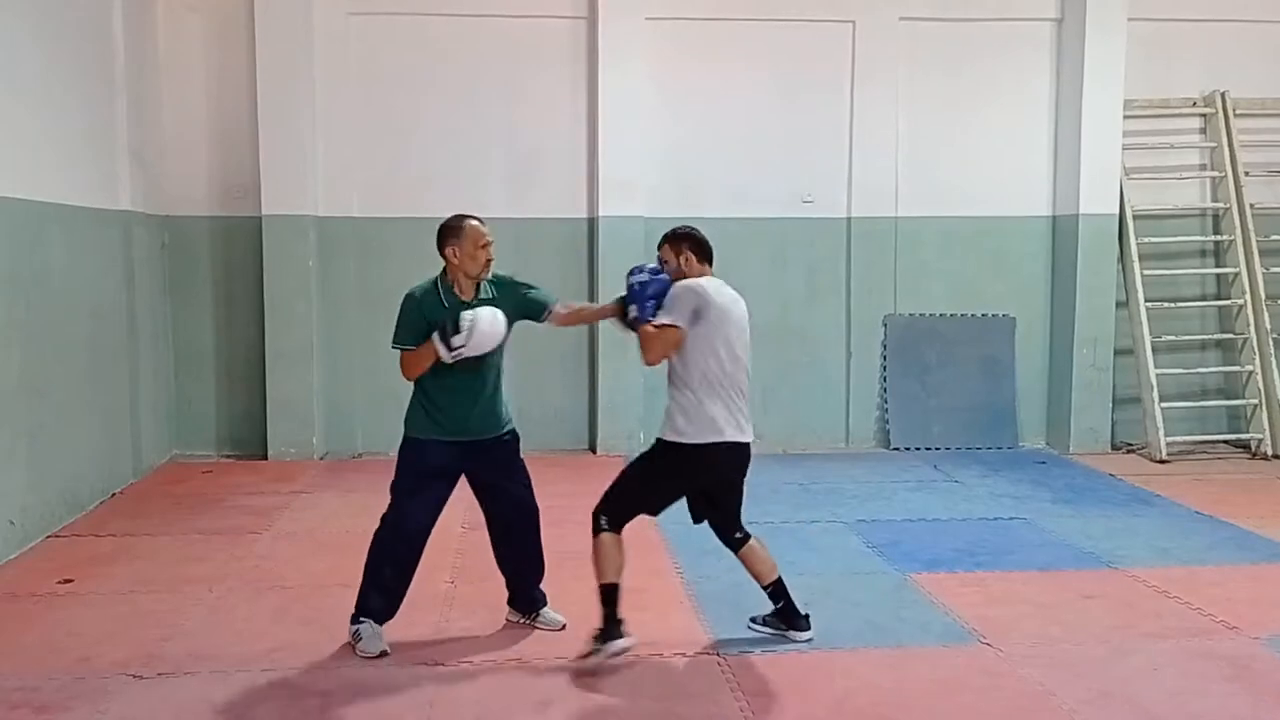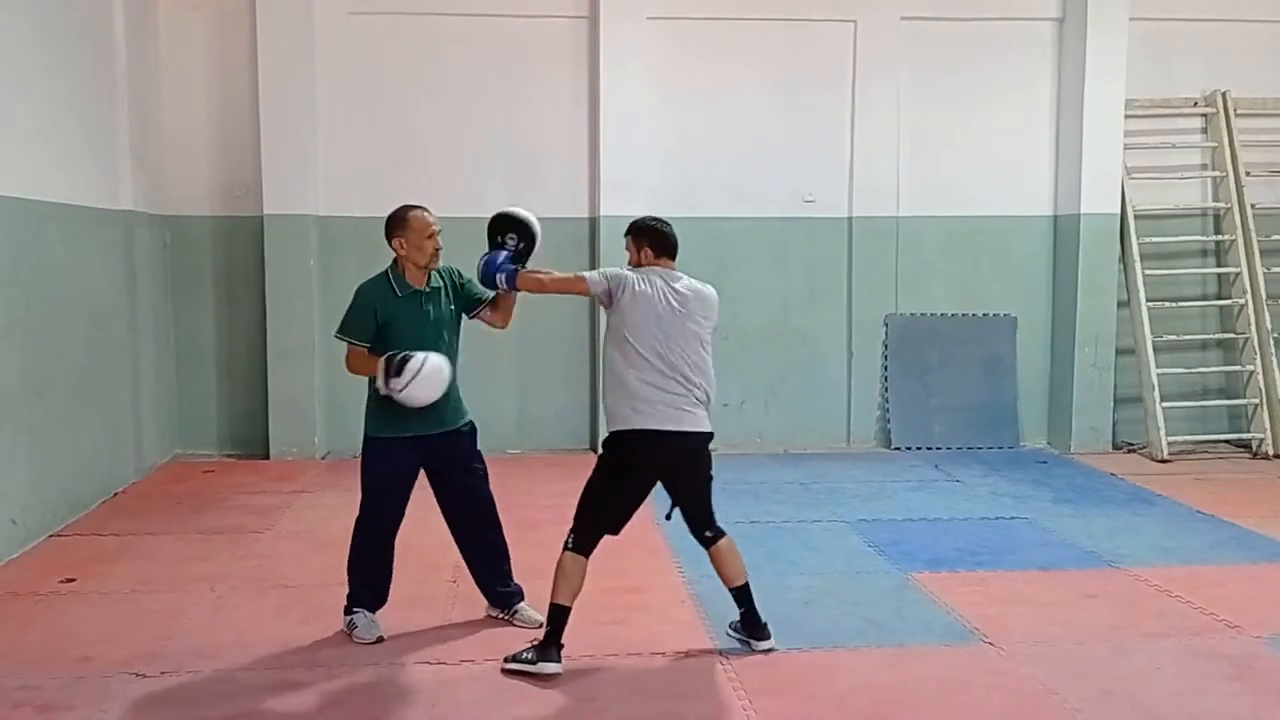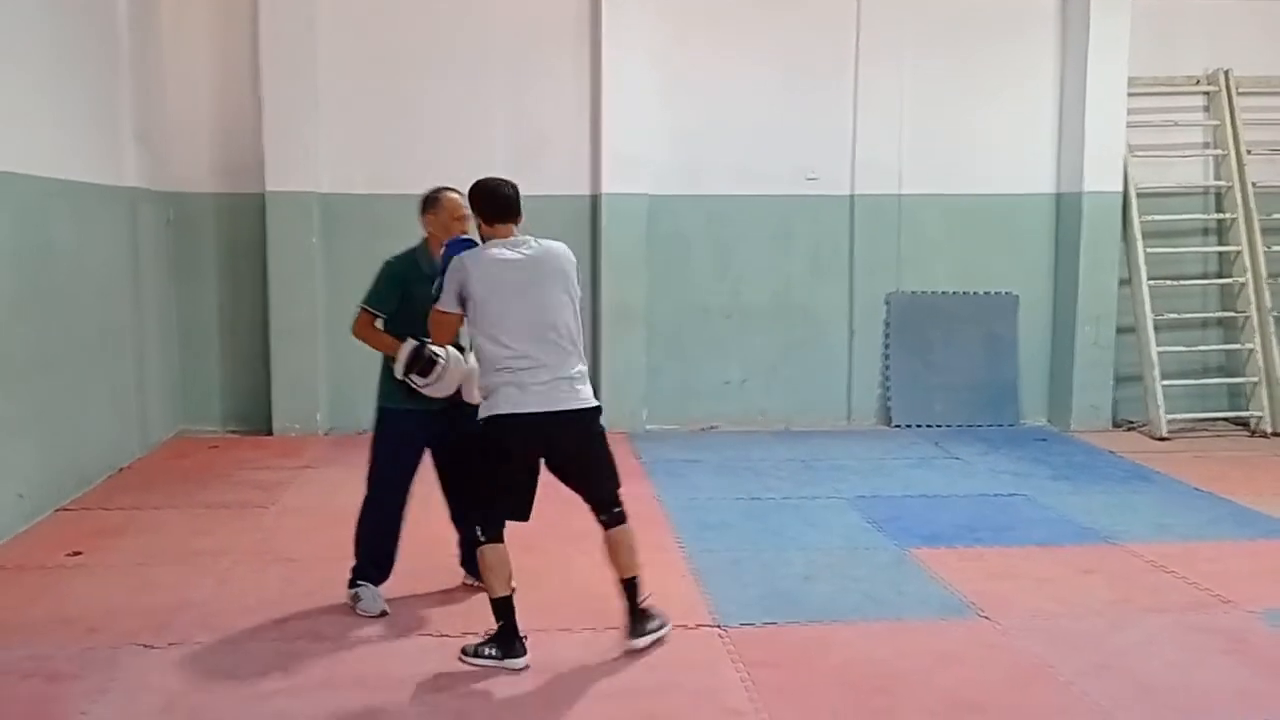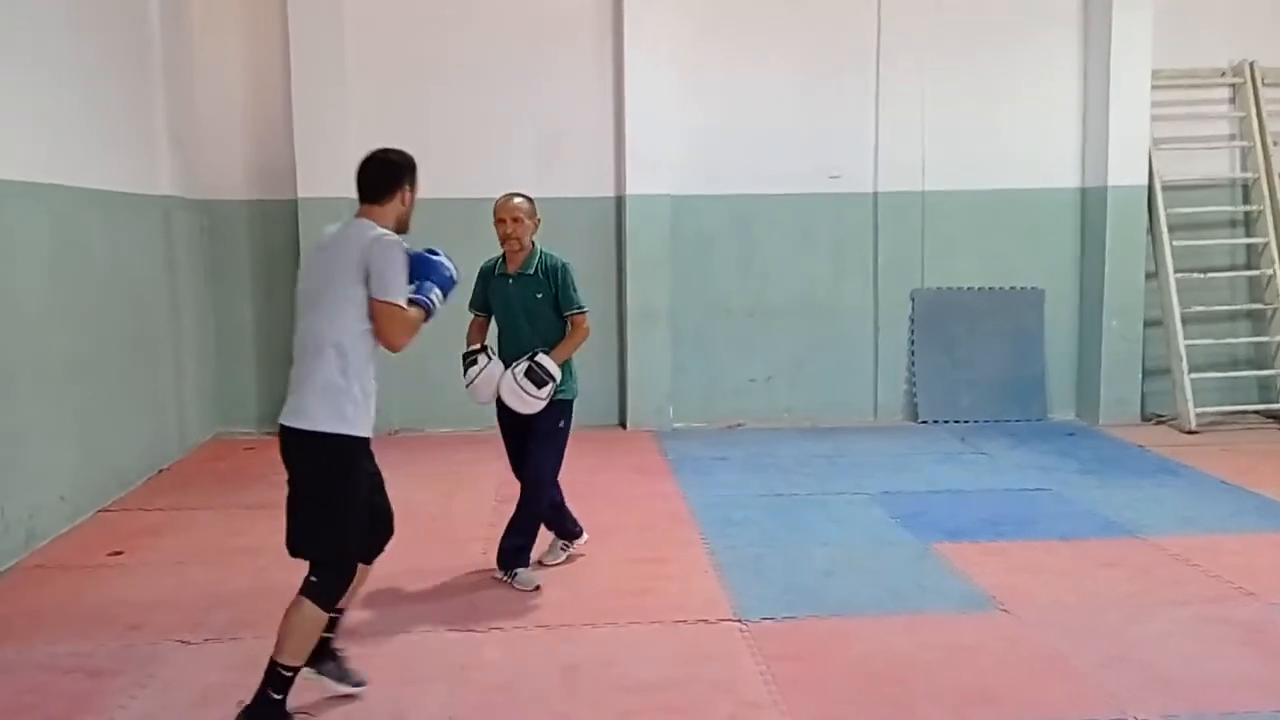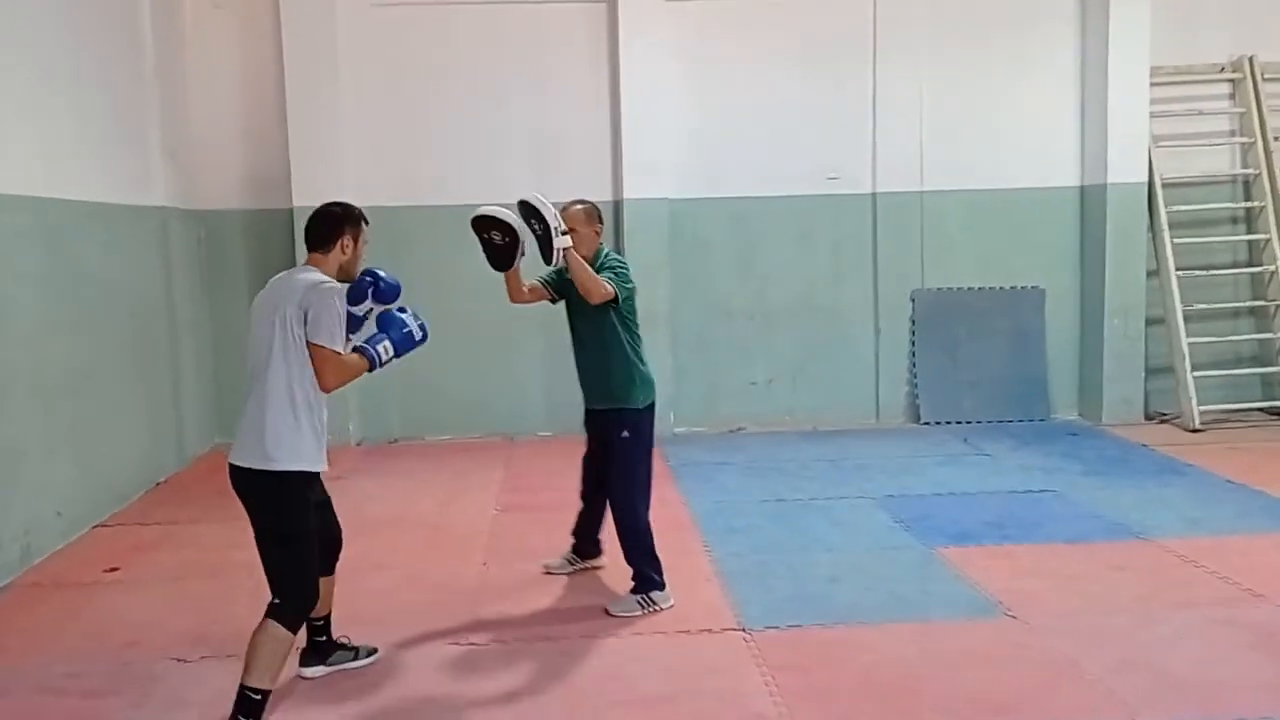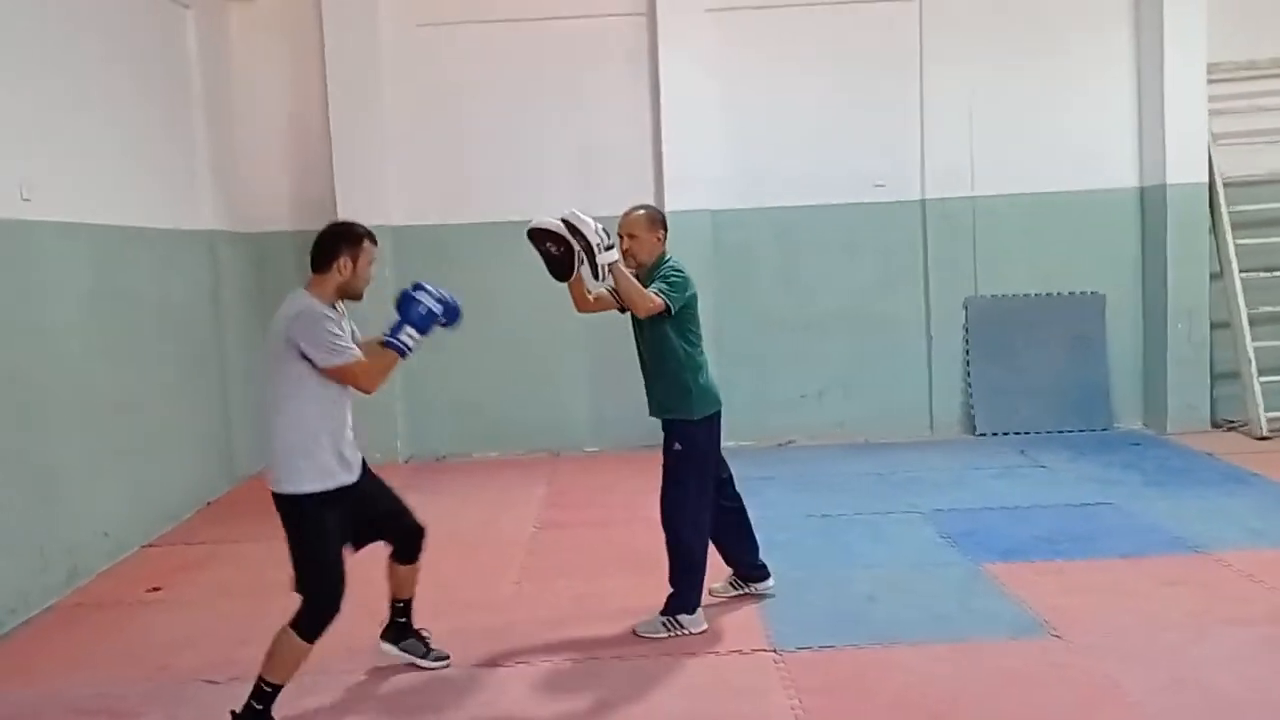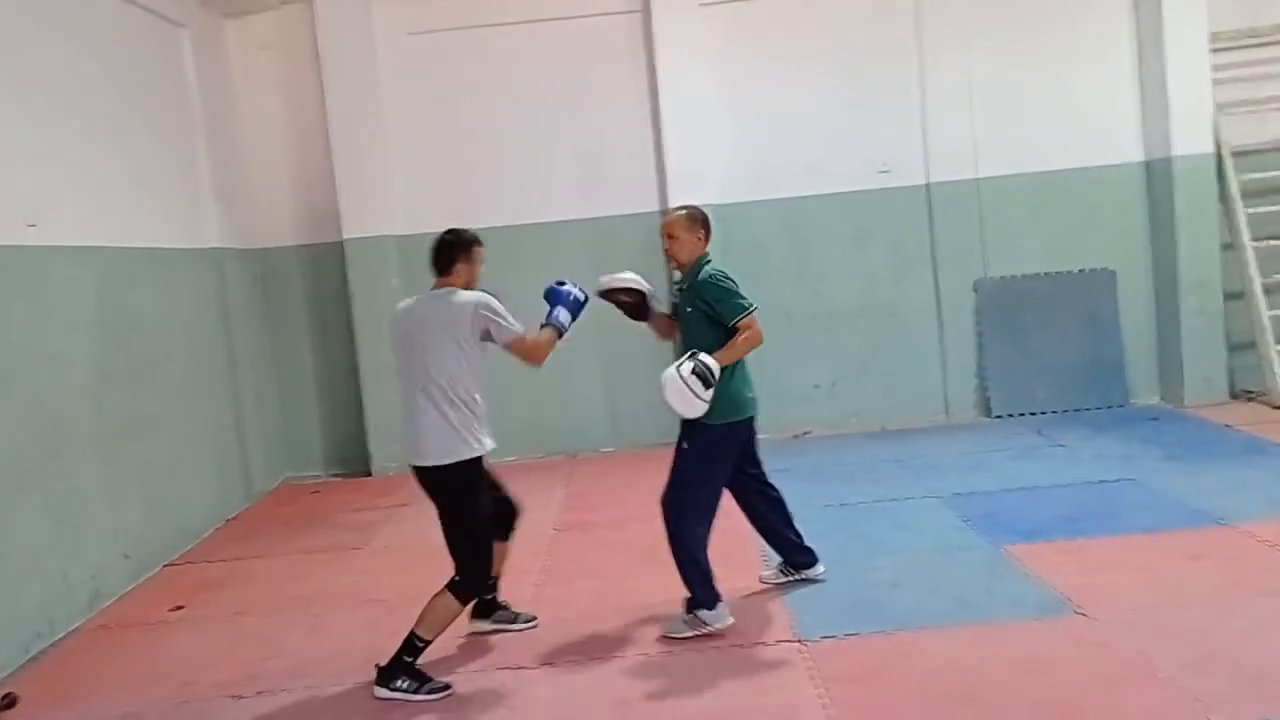
dt=0.7s
person 1, frame 1
left shoulder: (689, 292)
right shoulder: (731, 299)
left elbow: (653, 353)
left wrist: (643, 309)
right wrist: (650, 307)
left hip: (688, 441)
right hip: (734, 443)
left knee: (608, 515)
right knee: (732, 530)
left ankle: (611, 626)
right ankle: (791, 616)
person 1, frame 2
left shoulder: (624, 283)
right shoulder: (706, 296)
left elbow: (556, 284)
left wrist: (507, 275)
left hip: (636, 434)
right hip: (692, 434)
left knee: (583, 534)
right knee: (707, 528)
left ankle: (549, 646)
right ankle: (753, 624)
person 1, frame 3
left shoulder: (467, 267)
right shoulder: (559, 255)
left elbow: (442, 333)
left wrist: (446, 287)
left hip: (508, 416)
right hip: (575, 408)
left knee: (487, 522)
right knee: (610, 510)
left ankle: (507, 639)
right ankle: (638, 617)
person 1, frame 4
left shoulder: (329, 243)
right shoulder: (383, 246)
right elbow: (394, 334)
right wrist: (430, 292)
left hip: (312, 422)
right hip: (332, 429)
left knee: (373, 527)
right knee: (331, 569)
left ankle: (322, 645)
person 1, frame 5
left shoulder: (281, 287)
right shoulder: (322, 290)
right elbow: (331, 374)
left wrist: (359, 313)
right wrist: (386, 342)
left hip: (278, 459)
right hip: (278, 466)
left knee: (325, 544)
right knee: (291, 596)
left ankle: (320, 645)
person 1, frame 6
left shoulder: (330, 310)
right shoulder: (306, 317)
left elbow: (362, 357)
right elbow: (366, 378)
left wrist: (418, 318)
right wrist: (412, 326)
left hip: (346, 470)
right hip: (308, 487)
left knee: (410, 535)
right knee: (322, 604)
left ankle: (400, 630)
person 1, frame 7
left shoulder: (403, 314)
right shoulder: (471, 305)
right elbow: (535, 354)
right wrist: (563, 309)
left hip: (433, 455)
right hip: (455, 461)
left knee: (503, 515)
right knee: (474, 575)
left ankle: (487, 608)
right ankle: (398, 671)
person 2, frame 1
left shoulder: (505, 290)
right shoulder: (420, 300)
left elbow: (563, 313)
right elbow: (410, 370)
left wrist: (617, 308)
right wrist: (443, 345)
left hip: (492, 435)
right hip: (430, 438)
left knee: (519, 519)
right knee: (403, 527)
left ankle: (526, 603)
right ankle: (367, 620)
person 2, frame 2
left shoulder: (449, 280)
right shoulder: (373, 293)
left elbow: (498, 318)
right elbow: (354, 359)
right wrist: (385, 370)
left hip: (450, 426)
right hip: (391, 433)
left knee: (478, 513)
right knee: (378, 521)
left ankle: (504, 597)
right ankle: (361, 608)
person 2, frame 3
right shoulder: (401, 269)
right elbow: (362, 325)
right wrist: (402, 354)
left hip: (455, 399)
right hip: (405, 402)
left knee: (470, 484)
right knee: (387, 492)
left ankle: (475, 565)
right ankle: (365, 580)
person 2, frame 4
left shoulder: (555, 268)
right shoulder: (488, 273)
left elbow: (581, 327)
right elbow: (478, 321)
left wrist: (549, 364)
right wrist: (474, 352)
left hip: (552, 391)
left knee: (539, 476)
right knee: (528, 473)
left ankle: (513, 560)
right ankle: (569, 531)
person 2, frame 5
left shoulder: (614, 268)
right shoulder: (569, 273)
left elbow: (597, 294)
right elbow: (521, 295)
left wrist: (565, 251)
left hip: (629, 399)
right hip: (600, 399)
left knee: (628, 490)
right knee: (596, 480)
left ankle: (652, 587)
right ankle: (584, 550)
person 2, frame 6
left shoulder: (674, 276)
right shoulder: (636, 279)
left elbow: (644, 306)
right elbow: (587, 304)
left wrist: (611, 262)
right wrist: (571, 267)
left hip: (692, 410)
right hip: (687, 408)
left knee: (681, 507)
right knee: (717, 492)
left ankle: (684, 611)
right ankle: (752, 573)
person 2, frame 7
left shoulder: (712, 279)
right shoulder: (689, 284)
left elbow: (752, 332)
right elbow: (670, 329)
left wrist: (713, 362)
right wrist: (644, 313)
left hip: (715, 414)
right hip: (737, 408)
left knee: (683, 505)
right knee: (751, 486)
left ankle: (705, 608)
right ankle: (801, 560)
